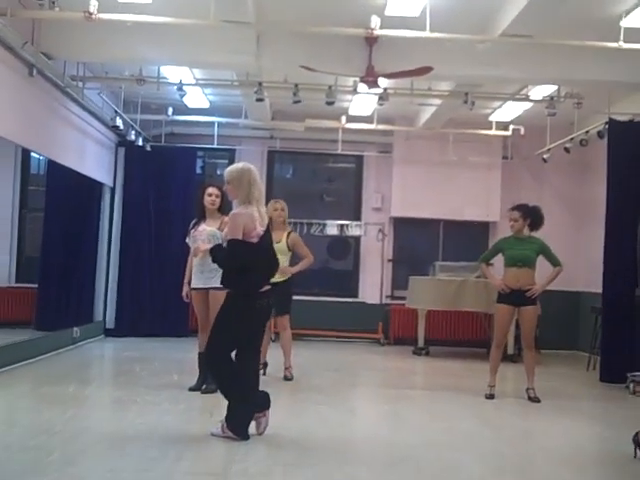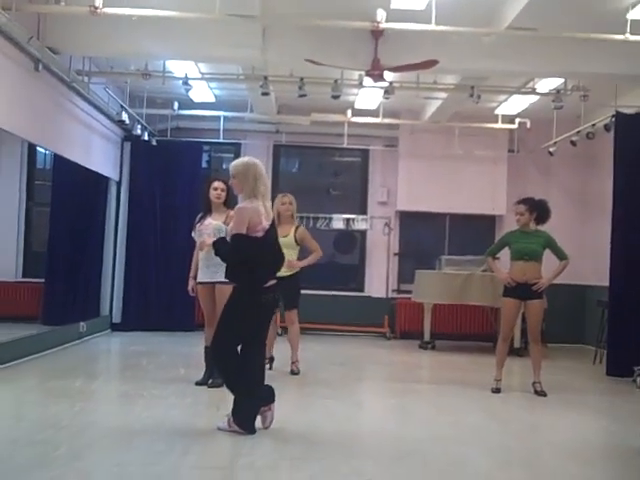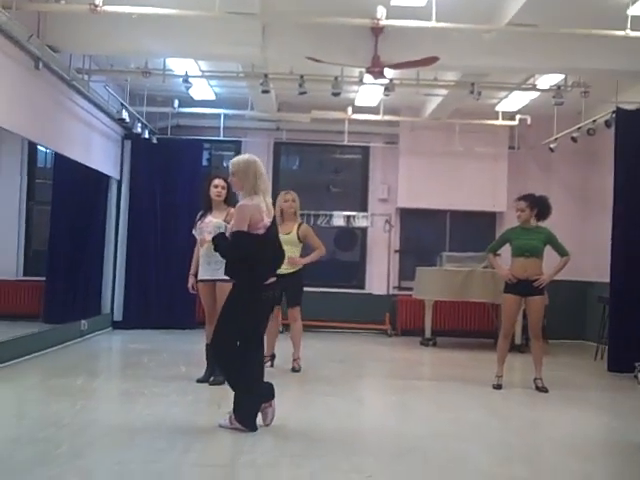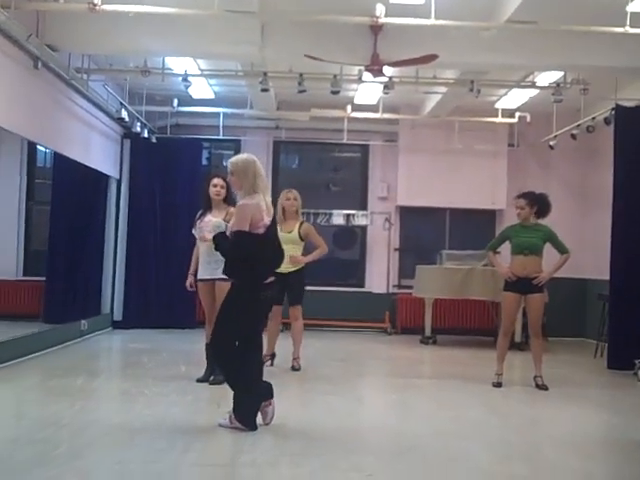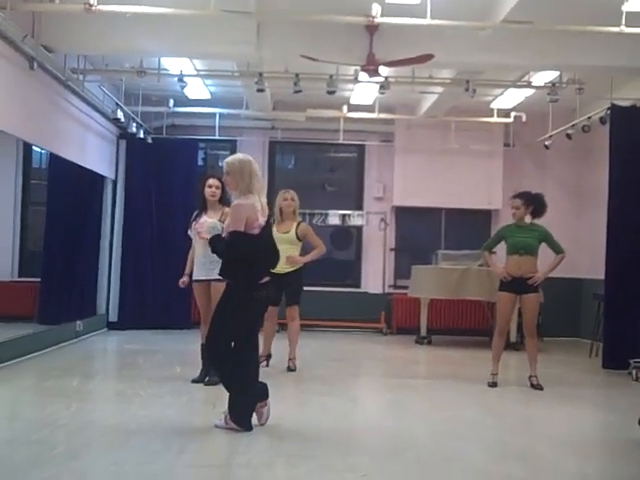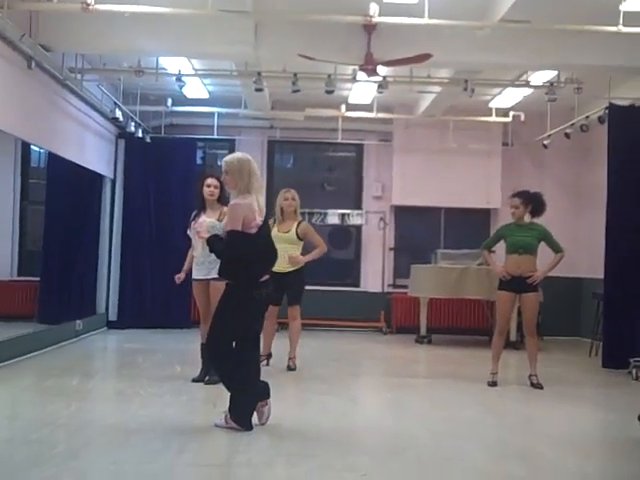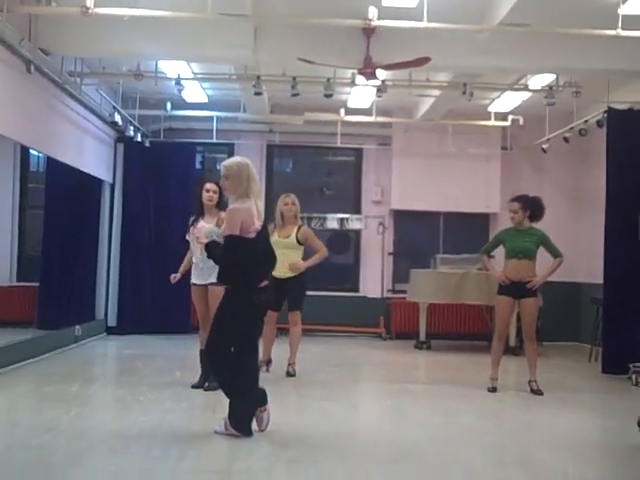
dt=0.1s
person 1, frame 1
left shoulder: (239, 215)
right shoulder: (260, 214)
left elbow: (231, 259)
right elbow: (270, 261)
left wrist: (215, 249)
left hip: (243, 297)
right hip: (261, 296)
left knee: (216, 352)
right knee: (247, 356)
left ankle: (254, 406)
right ankle: (238, 422)
person 1, frame 2
left shoulder: (244, 209)
right shoulder: (265, 209)
left elbow: (234, 253)
left wrist: (218, 242)
left hip: (249, 292)
right hip: (267, 290)
left knee: (222, 347)
right knee: (253, 350)
left ankle: (259, 400)
right ankle: (245, 416)
person 1, frame 3
left shoulder: (245, 206)
right shoulder: (266, 206)
left elbow: (234, 251)
left wrist: (218, 237)
left hip: (249, 289)
right hip: (266, 287)
left knee: (223, 344)
right knee: (251, 347)
left ankle: (260, 397)
right ankle: (246, 413)
person 1, frame 4
left shoulder: (245, 206)
right shoulder: (265, 205)
left elbow: (235, 250)
left wrist: (219, 235)
left hip: (248, 288)
right hip: (264, 287)
left knee: (222, 343)
right knee: (250, 346)
left ankle: (258, 396)
right ankle: (246, 412)
person 1, frame 5
left shoulder: (240, 206)
right shoulder: (260, 206)
left elbow: (230, 251)
left wrist: (214, 239)
left hip: (242, 288)
right hip: (260, 287)
left knee: (217, 344)
right knee: (245, 347)
left ankle: (254, 397)
right ankle: (241, 413)
person 1, frame 6
left shoulder: (238, 205)
right shoulder: (258, 205)
left elbow: (229, 250)
left wrist: (211, 238)
left hip: (242, 287)
right hip: (259, 286)
left knee: (217, 344)
right knee: (247, 346)
left ankle: (254, 396)
right ankle: (242, 412)
person 1, frame 7
left shoulder: (236, 210)
right shoulder: (256, 210)
left elbow: (228, 255)
left wrist: (209, 244)
left hip: (241, 293)
right hip: (258, 291)
left knee: (217, 350)
right knee: (244, 352)
left ankle: (254, 403)
right ankle: (241, 418)
person 2, frame 1
left shoulder: (225, 222)
right shoulder: (195, 224)
right elbow: (191, 255)
right wrist: (186, 282)
left hip: (219, 280)
right hip: (198, 280)
right knee: (202, 327)
left ankle: (214, 376)
right ankle: (202, 375)
person 2, frame 2
left shoulder: (231, 216)
right shoulder: (201, 218)
right elbow: (197, 248)
right wrist: (192, 276)
left hip: (225, 274)
right hip: (204, 274)
right knee: (209, 322)
left ankle: (220, 370)
right ankle: (209, 369)
person 2, frame 3
left shoulder: (232, 214)
right shoulder: (202, 216)
right elbow: (198, 246)
right wrist: (192, 274)
left hip: (225, 271)
right hip: (205, 272)
right knee: (210, 319)
left ankle: (222, 368)
right ankle: (210, 366)
person 2, frame 4
left shoulder: (231, 213)
right shoulder: (201, 215)
right elbow: (197, 245)
right wrist: (191, 273)
left hip: (225, 271)
right hip: (205, 271)
right knee: (209, 319)
right ankle: (210, 366)
person 2, frame 5
left shoulder: (226, 213)
right shoulder: (197, 216)
right elbow: (194, 246)
right wrist: (186, 273)
left hip: (220, 271)
right hip: (200, 272)
right knee: (204, 319)
left ankle: (217, 368)
right ankle: (205, 367)
person 2, frame 6
left shoulder: (225, 212)
right shoulder: (196, 215)
right elbow: (193, 246)
right wrist: (184, 270)
left hip: (219, 269)
right hip: (199, 271)
right knee: (204, 318)
right ankle: (205, 366)
person 2, frame 7
left shoulder: (223, 218)
right shoulder: (194, 220)
right elbow: (191, 251)
right wrist: (180, 271)
left hip: (218, 275)
right hip: (198, 276)
right knee: (203, 324)
right ankle: (205, 372)
person 3, frame 1
left shoulder: (537, 244)
right shoulder: (504, 242)
left elbow: (558, 266)
right elbow: (483, 261)
left wrist: (543, 285)
right wrist: (493, 279)
left hip: (528, 295)
right hip: (506, 293)
left knee: (528, 343)
right knee: (499, 340)
left ankle: (530, 387)
right ankle: (491, 384)
person 3, frame 2
left shoulder: (543, 237)
right shoulder: (511, 236)
left elbow: (564, 260)
right elbow: (489, 255)
left wrist: (549, 279)
right wrist: (499, 273)
left hip: (534, 289)
right hip: (512, 287)
left knee: (535, 336)
right knee: (505, 334)
left ankle: (537, 380)
right ankle: (498, 378)
person 3, frame 3
left shoulder: (544, 234)
right shoulder: (511, 232)
left elbow: (565, 256)
right elbow: (491, 251)
left wrist: (550, 275)
right wrist: (500, 269)
left hip: (535, 285)
right hip: (513, 283)
left knee: (536, 332)
right knee: (506, 331)
left ankle: (538, 377)
right ankle: (499, 374)
person 3, frame 4
left shoulder: (544, 231)
right shoulder: (511, 230)
left elbow: (565, 253)
right elbow: (490, 249)
left wrist: (550, 273)
right wrist: (500, 267)
left hip: (535, 283)
right hip: (513, 281)
left knee: (536, 330)
right knee: (506, 328)
left ankle: (538, 374)
right ankle: (499, 372)
person 3, frame 5
left shoulder: (539, 231)
right shoulder: (506, 230)
left elbow: (560, 253)
right elbow: (486, 249)
left wrist: (545, 273)
right wrist: (495, 267)
left hip: (530, 283)
right hip: (508, 281)
left knee: (530, 330)
right knee: (501, 328)
left ankle: (533, 374)
right ankle: (494, 372)
person 3, frame 6
left shoulder: (539, 230)
right shoulder: (506, 229)
left elbow: (559, 252)
right elbow: (485, 248)
left wrist: (544, 272)
right wrist: (495, 266)
left hip: (529, 282)
right hip: (507, 280)
left knee: (530, 329)
right knee: (501, 327)
left ankle: (533, 373)
right ankle: (494, 371)
person 3, frame 7
left shoulder: (538, 235)
right shoulder: (505, 234)
left elbow: (559, 257)
right elbow: (484, 253)
left wrist: (543, 277)
right wrist: (494, 271)
left hip: (528, 287)
right hip: (507, 285)
left knee: (529, 335)
right knee: (500, 333)
left ankle: (533, 379)
right ankle: (493, 376)
person 4, frame 1
left shoulder: (291, 236)
left elbow: (309, 258)
left wrist: (293, 269)
left hip: (282, 283)
left knee: (283, 323)
left ankle: (287, 366)
right ankle: (262, 361)
person 4, frame 2
left shoulder: (299, 230)
left elbow: (317, 252)
left wrist: (301, 263)
left hip: (290, 277)
left knee: (291, 317)
left ankle: (294, 360)
right ankle: (268, 355)
person 4, frame 3
left shoulder: (302, 228)
left elbow: (320, 250)
left wrist: (304, 260)
left hip: (293, 275)
left knee: (294, 315)
right knee: (272, 314)
left ankle: (296, 357)
right ankle: (269, 353)
person 4, frame 4
left shoulder: (304, 226)
left elbow: (323, 248)
left wrist: (306, 258)
left hip: (295, 273)
right hip: (275, 273)
left knee: (295, 313)
right knee: (273, 313)
left ankle: (296, 356)
right ankle: (269, 352)
person 4, frame 5
left shoulder: (301, 227)
right shoulder: (271, 224)
left elbow: (321, 248)
left wrist: (303, 259)
left hip: (293, 273)
right hip: (273, 274)
left knee: (292, 314)
right knee: (269, 314)
left ankle: (292, 357)
right ankle: (265, 353)
person 4, frame 6
left shoulder: (302, 226)
right shoulder: (272, 224)
left elbow: (322, 247)
left wrist: (305, 258)
left hip: (294, 273)
right hip: (274, 273)
left knee: (293, 313)
right knee: (269, 313)
left ankle: (292, 356)
right ankle: (266, 352)
person 4, frame 7
left shoulder: (302, 230)
right shoulder: (273, 229)
left elbow: (323, 251)
left wrist: (305, 264)
left hip: (295, 279)
right hip: (276, 278)
left knee: (294, 319)
right knee: (269, 318)
left ankle: (291, 362)
right ankle: (266, 358)
